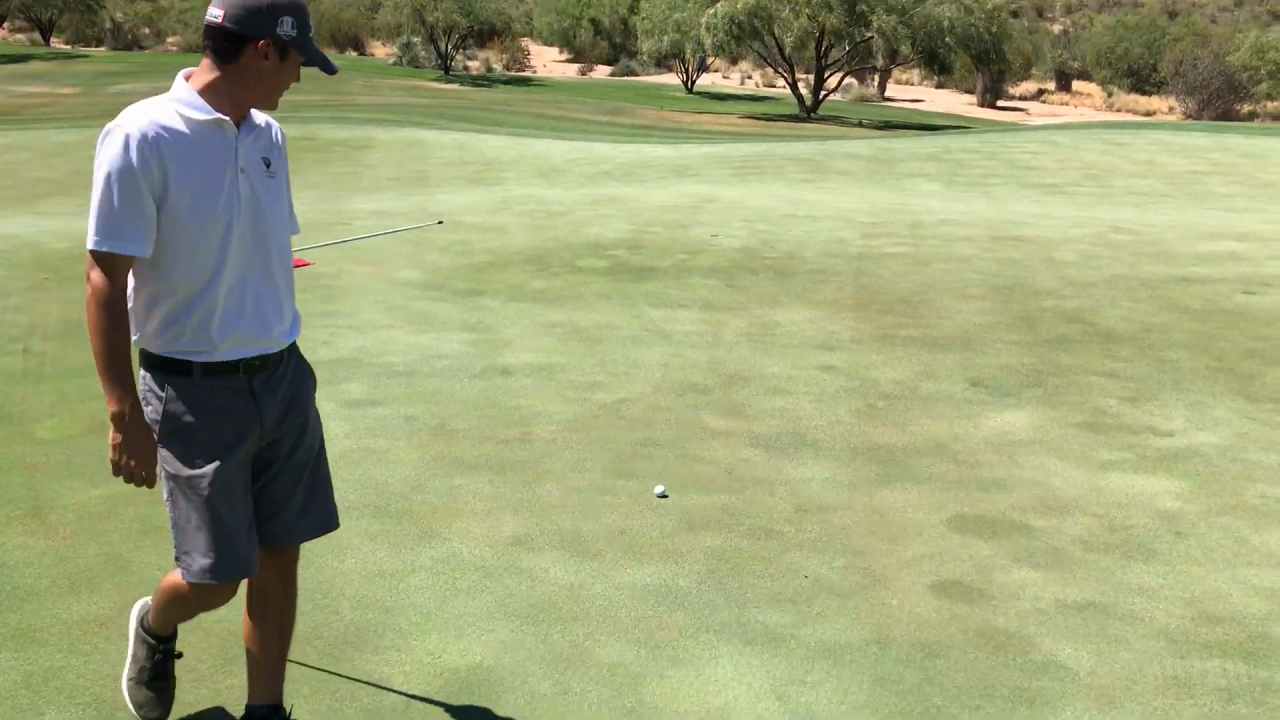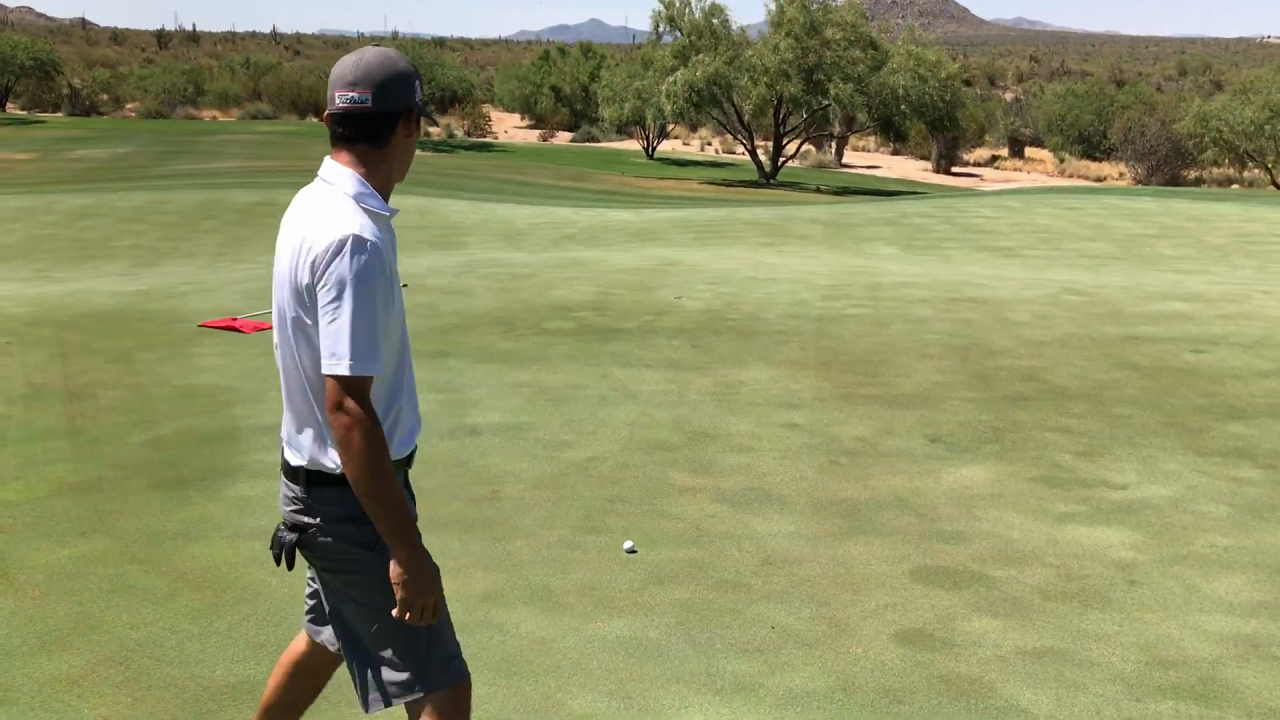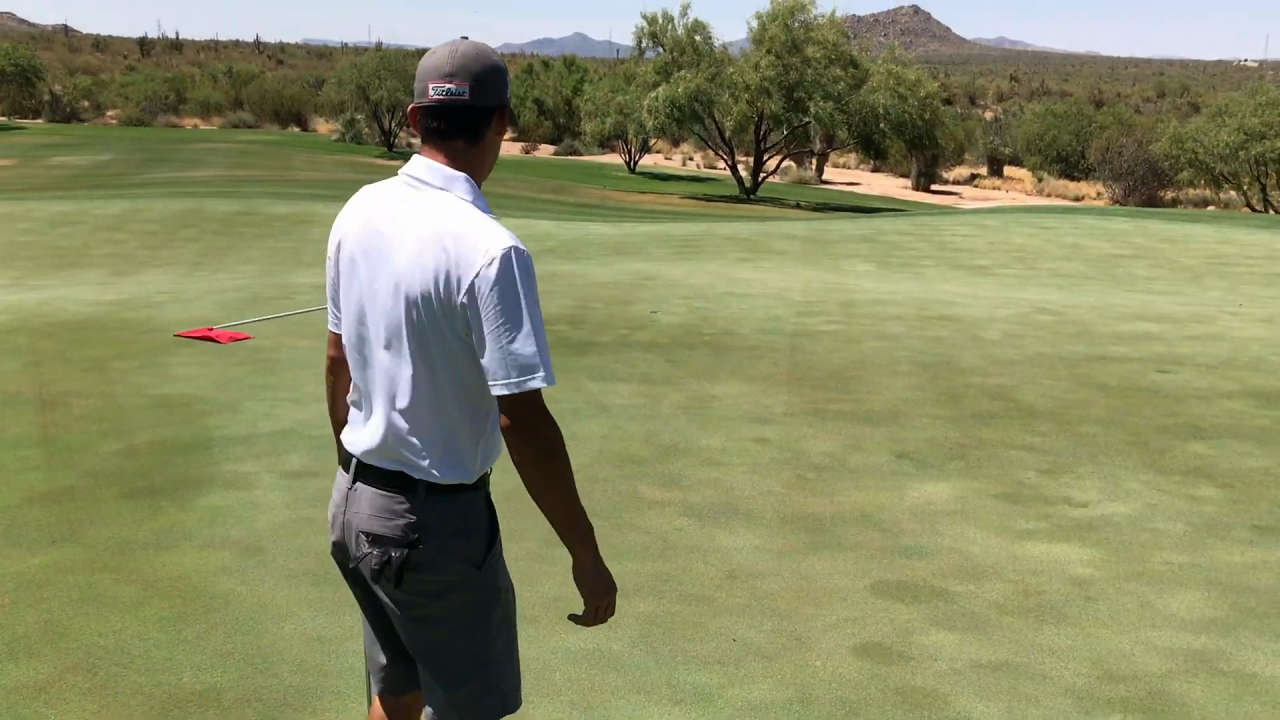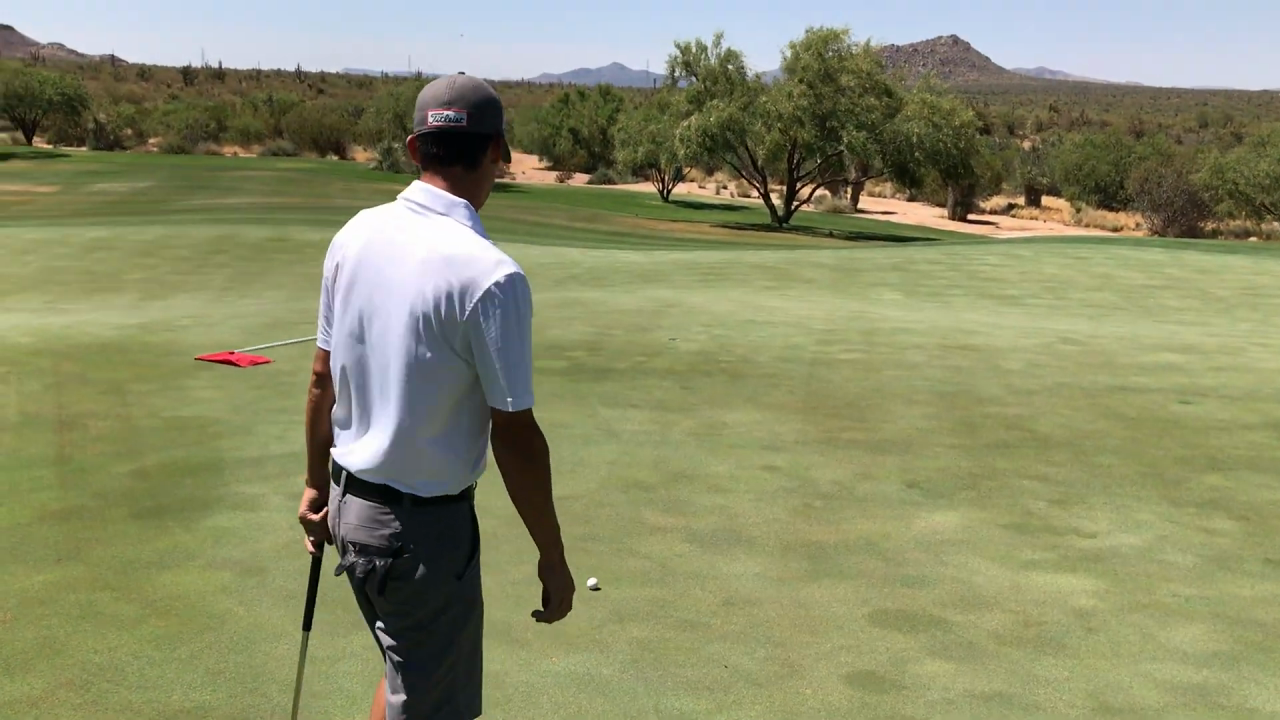
dt=0.5s
person 1, frame 1
left shoulder: (268, 136)
right shoulder: (143, 138)
right elbow: (109, 281)
right wrist: (124, 413)
left hip: (278, 382)
right hip: (195, 395)
left knee: (279, 558)
right knee: (217, 575)
right ankle: (156, 623)
person 1, frame 2
left shoulder: (322, 206)
right shoulder: (351, 236)
right elbow: (348, 408)
right wrist: (407, 549)
left hip: (337, 482)
right hip: (349, 496)
left knee: (332, 636)
person 1, frame 3
left shoulder: (357, 214)
right shoulder: (491, 251)
right elbow: (523, 424)
right wrist: (587, 557)
left hip: (359, 500)
right hip: (439, 521)
person 1, frame 4
left shoulder: (355, 235)
right shoulder: (491, 274)
left elbow: (323, 380)
right elbow: (514, 437)
left wrist: (316, 483)
right wrist: (552, 554)
left hip: (353, 506)
right hip: (425, 528)
